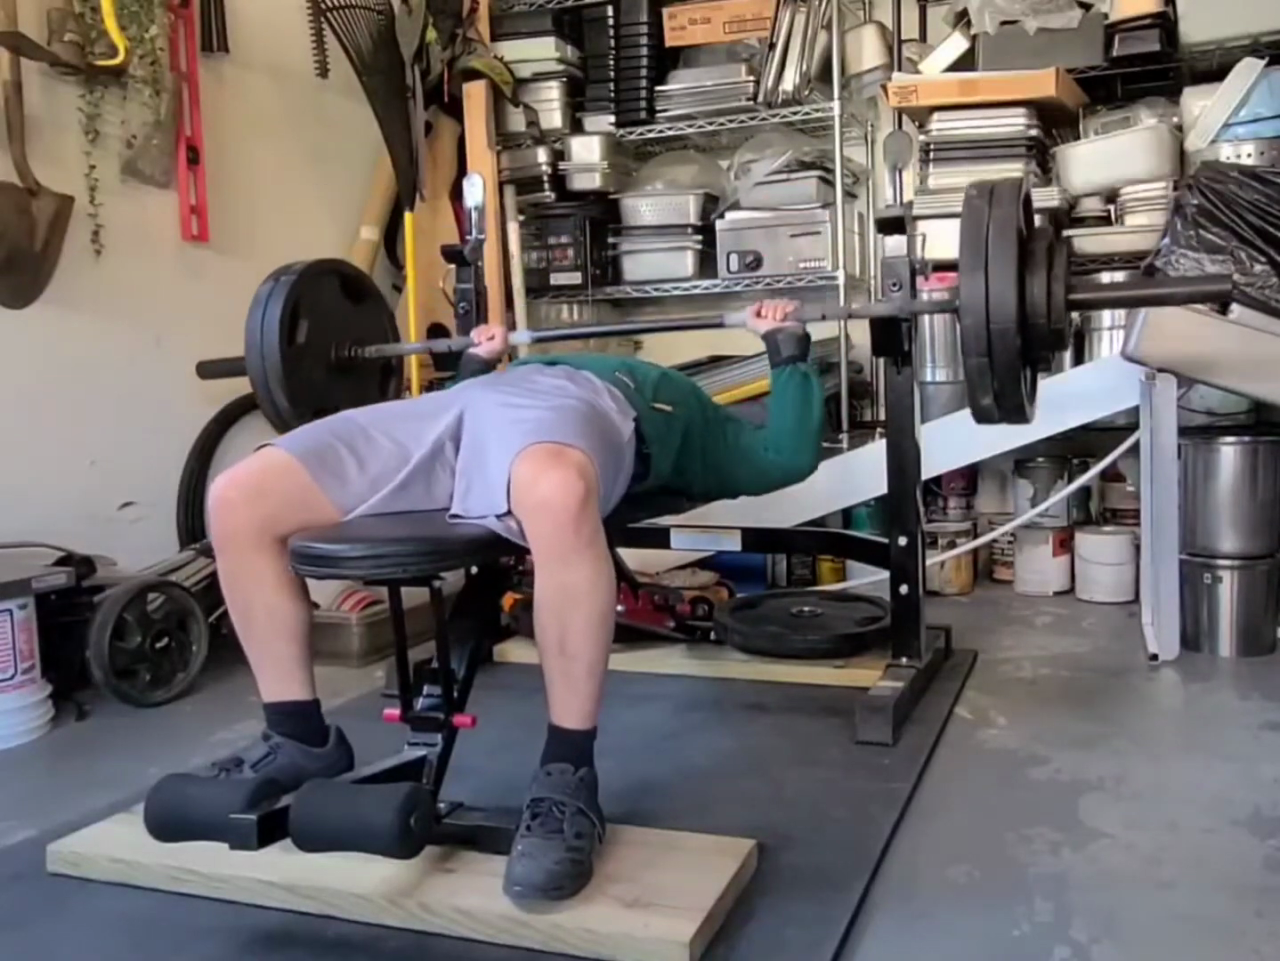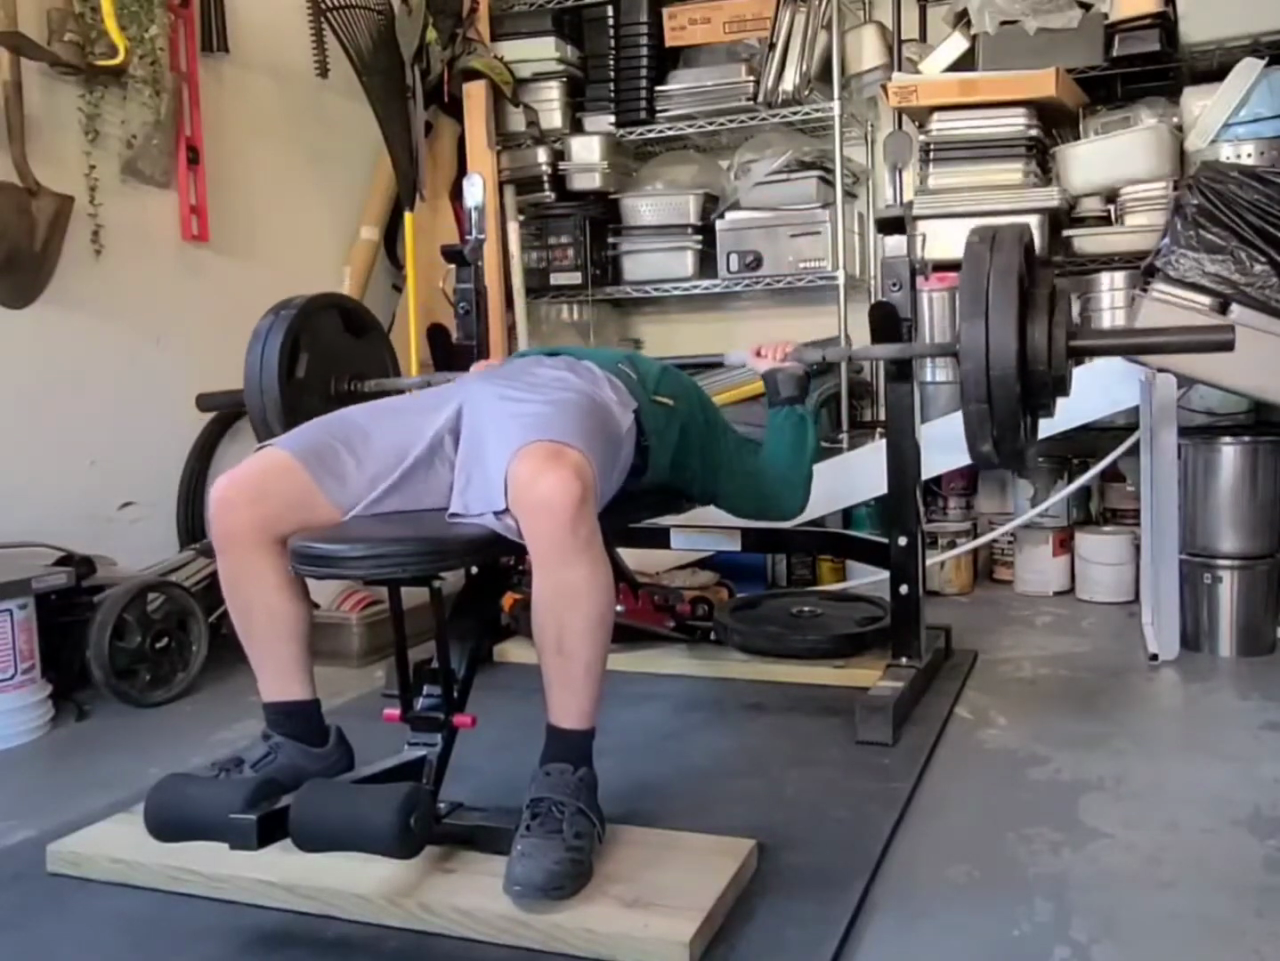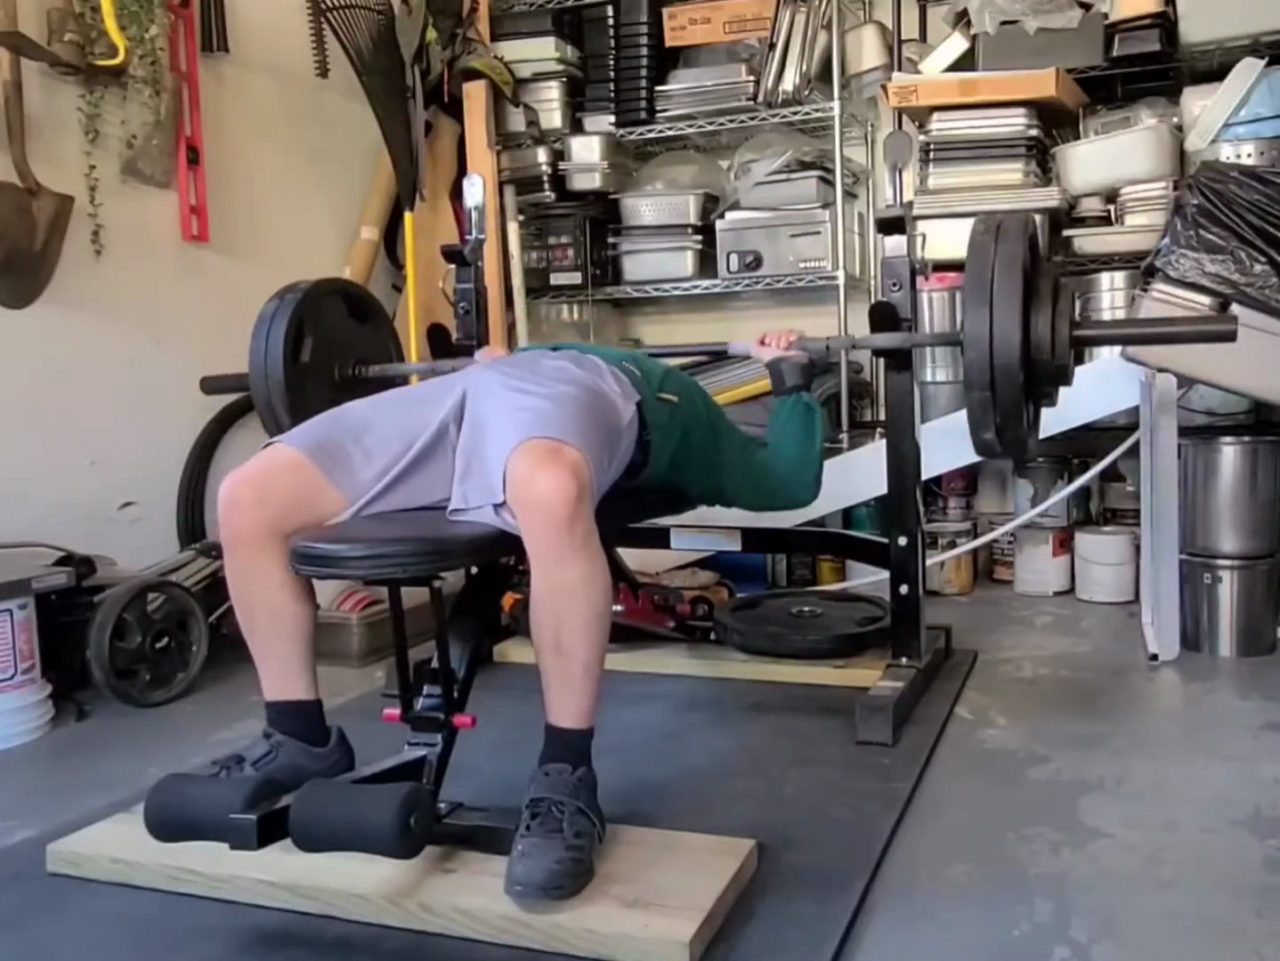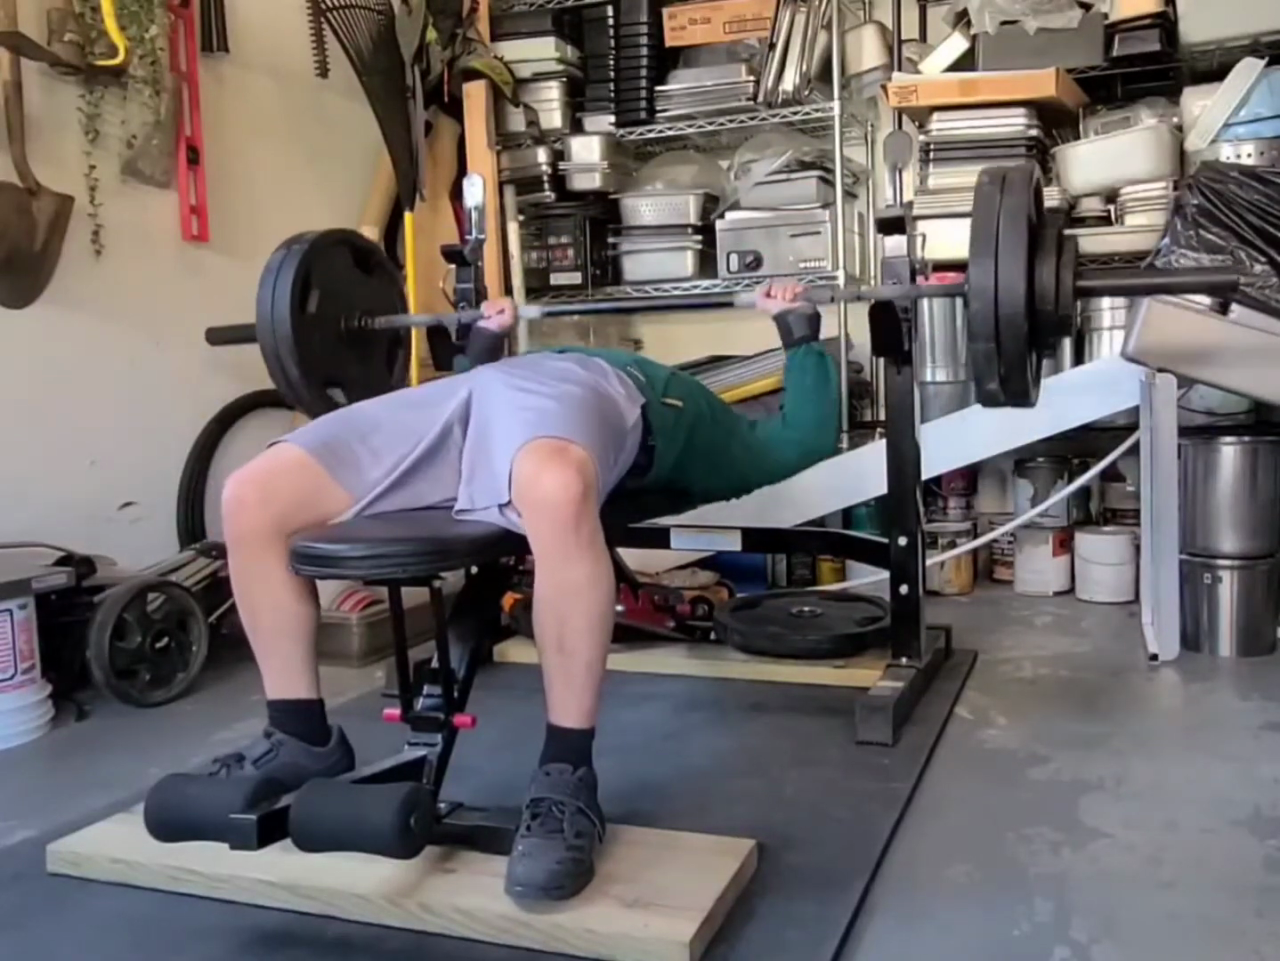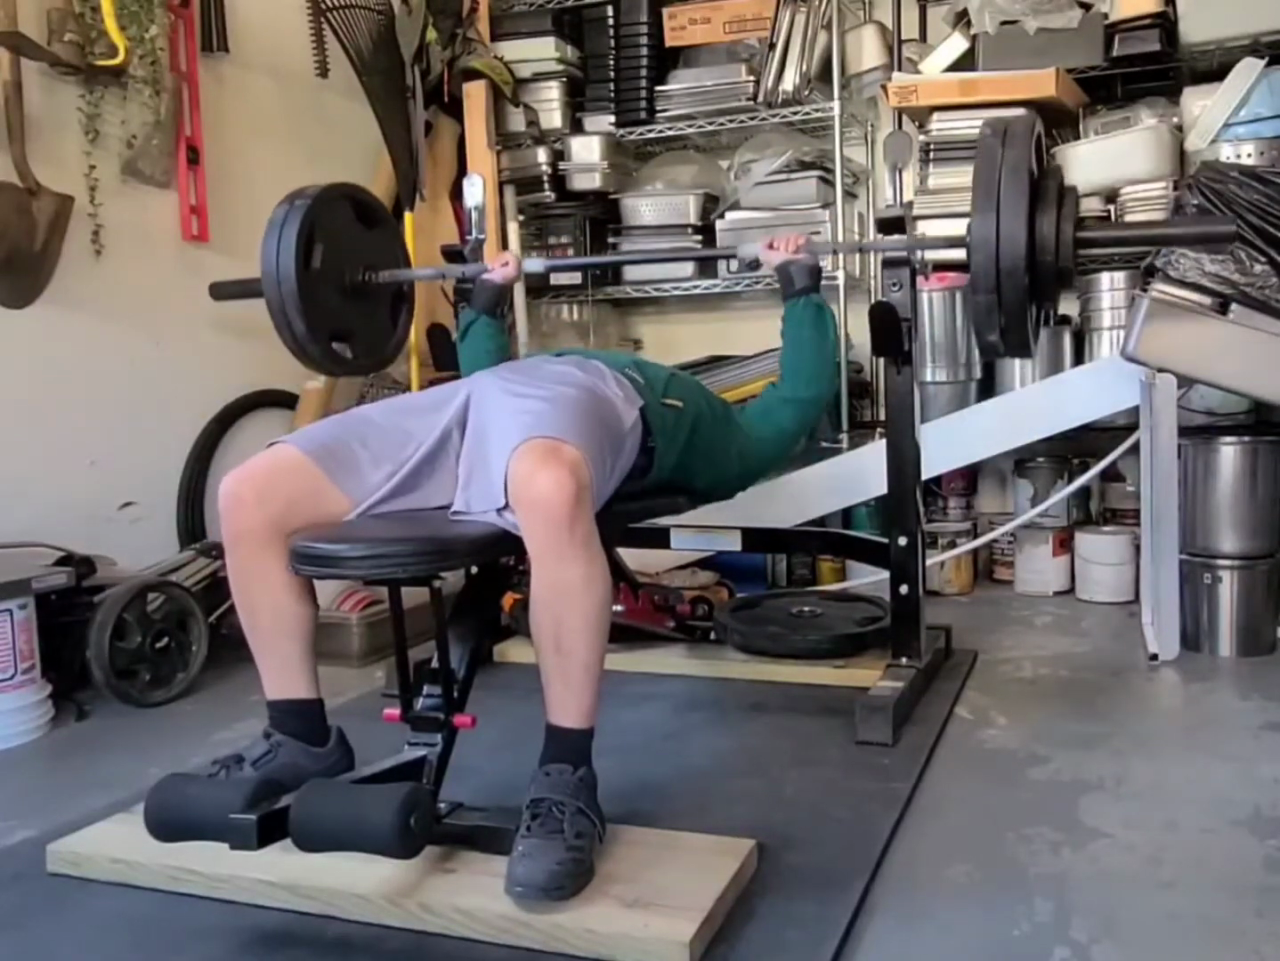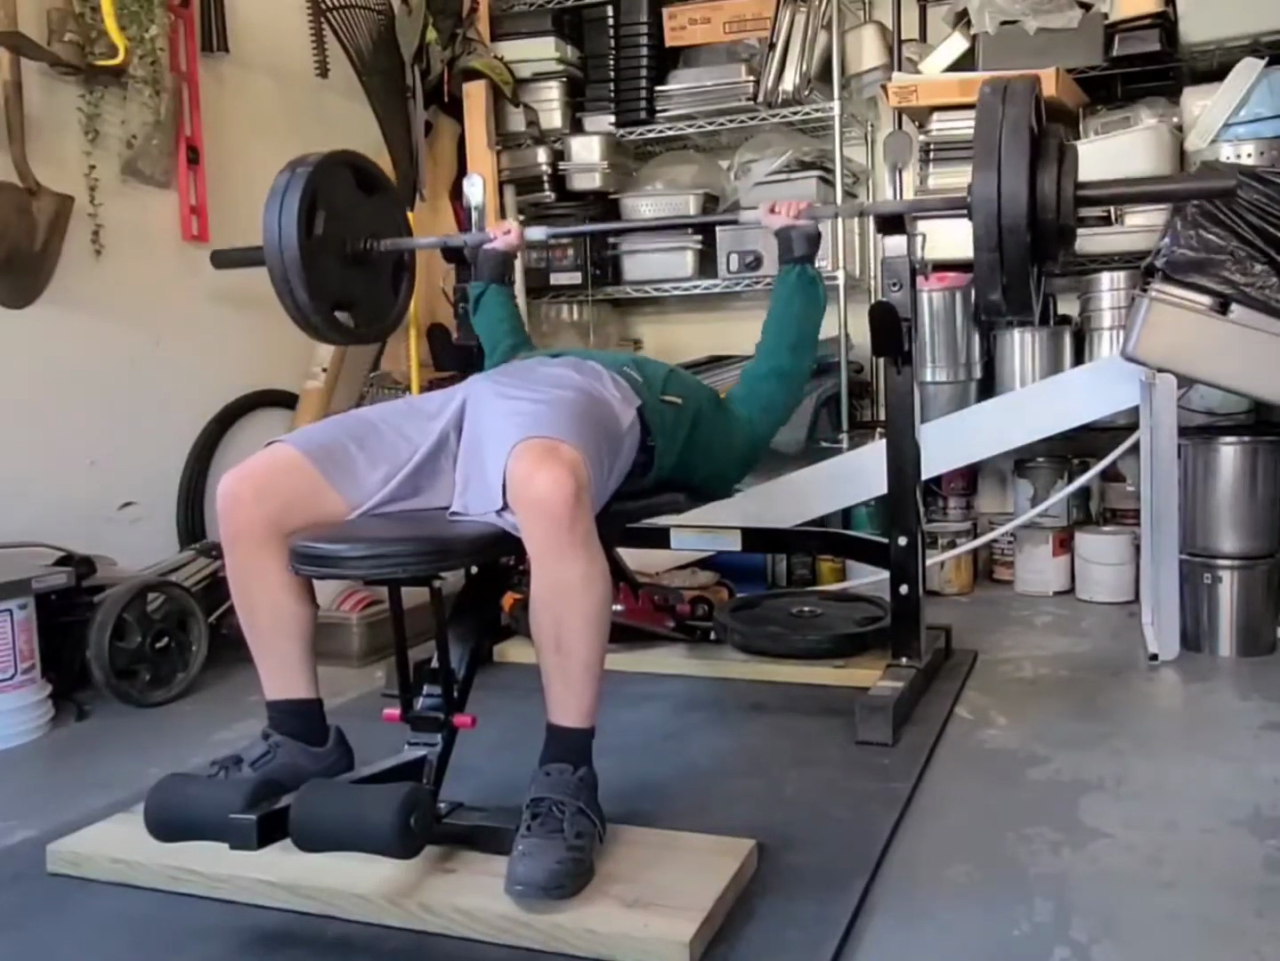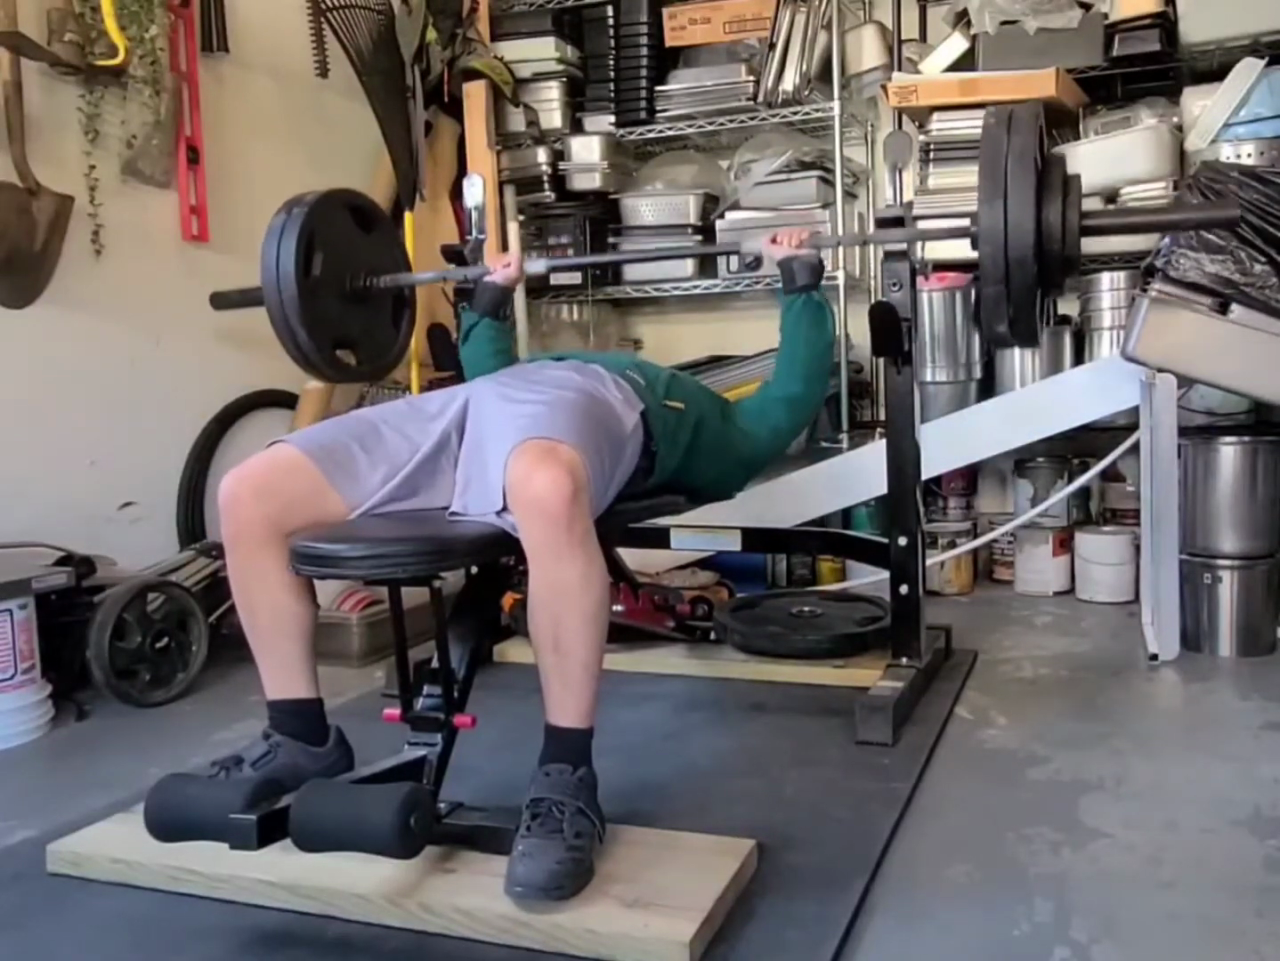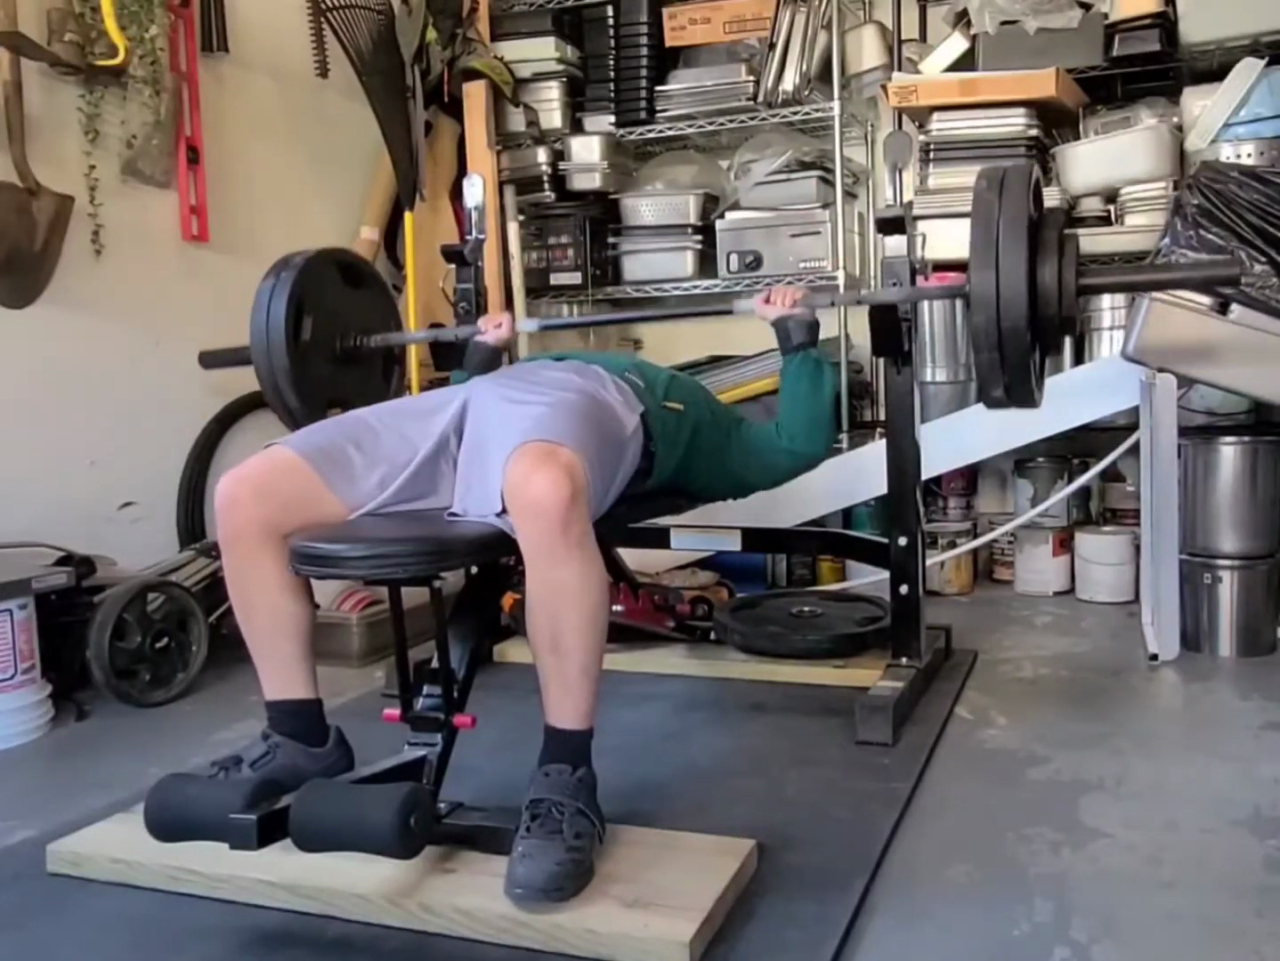
dt=0.2s
person 1, frame 1
left shoulder: (703, 426)
left elbow: (789, 455)
left wrist: (785, 346)
right wrist: (476, 365)
left knee: (557, 496)
right knee: (236, 503)
left ankle: (566, 783)
right ankle: (301, 742)
person 1, frame 2
left shoulder: (698, 427)
left elbow: (780, 493)
left wrist: (784, 387)
right wrist: (477, 378)
left knee: (553, 494)
right knee: (239, 501)
left ankle: (566, 780)
right ankle: (300, 743)
person 1, frame 3
left shoulder: (704, 430)
left elbow: (794, 479)
left wrist: (789, 379)
right wrist: (479, 370)
left knee: (549, 493)
right knee: (247, 497)
left ankle: (566, 781)
right ankle: (301, 741)
person 1, frame 4
left shoulder: (720, 433)
left elbow: (808, 438)
left wrist: (798, 332)
right wrist: (483, 342)
left knee: (555, 494)
right knee: (251, 497)
left ankle: (566, 782)
right ankle: (303, 740)
person 1, frame 5
left shoulder: (724, 436)
left elbow: (804, 400)
right elbow: (487, 373)
left wrist: (800, 287)
right wrist: (487, 299)
left knee: (550, 493)
right knee: (247, 496)
left ankle: (566, 780)
right ankle: (301, 742)
person 1, frame 6
left shoulder: (721, 432)
left elbow: (785, 364)
right elbow: (507, 352)
left wrist: (796, 253)
right wrist: (493, 266)
left knee: (547, 491)
right knee: (245, 498)
left ankle: (566, 779)
right ankle: (300, 740)
person 1, frame 7
left shoulder: (722, 436)
left elbow: (797, 395)
right elbow: (488, 372)
left wrist: (801, 278)
right wrist: (488, 299)
left knee: (547, 494)
right knee: (247, 497)
left ankle: (566, 780)
right ankle: (303, 741)
person 1, frame 8
left shoulder: (714, 431)
left elbow: (801, 443)
left wrist: (795, 334)
right wrist: (482, 354)
left knee: (544, 497)
right knee: (243, 499)
left ankle: (564, 782)
right ankle: (303, 741)
